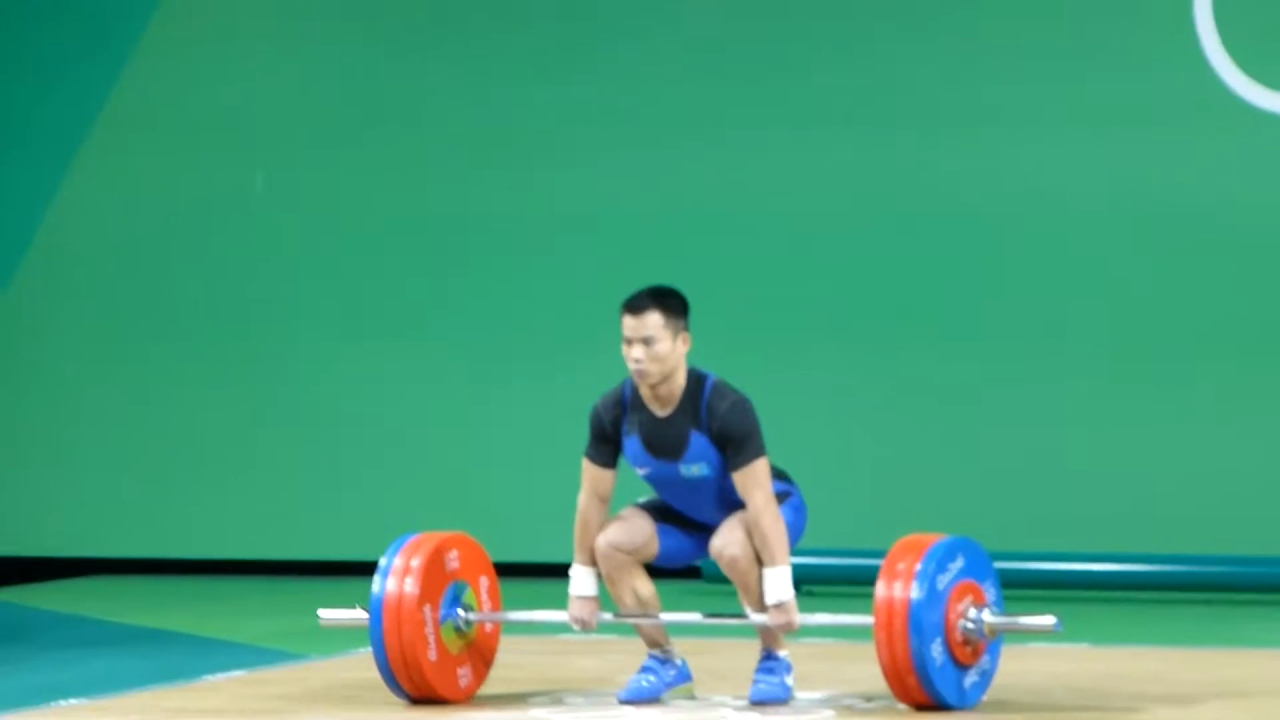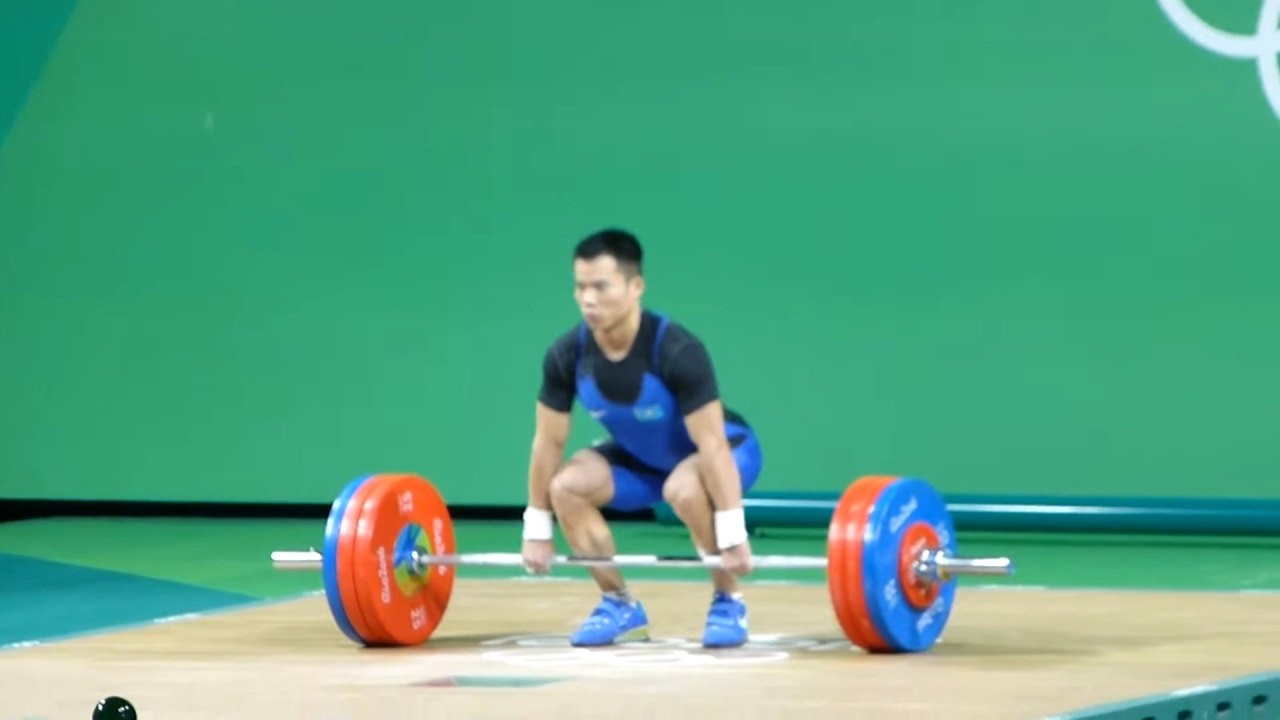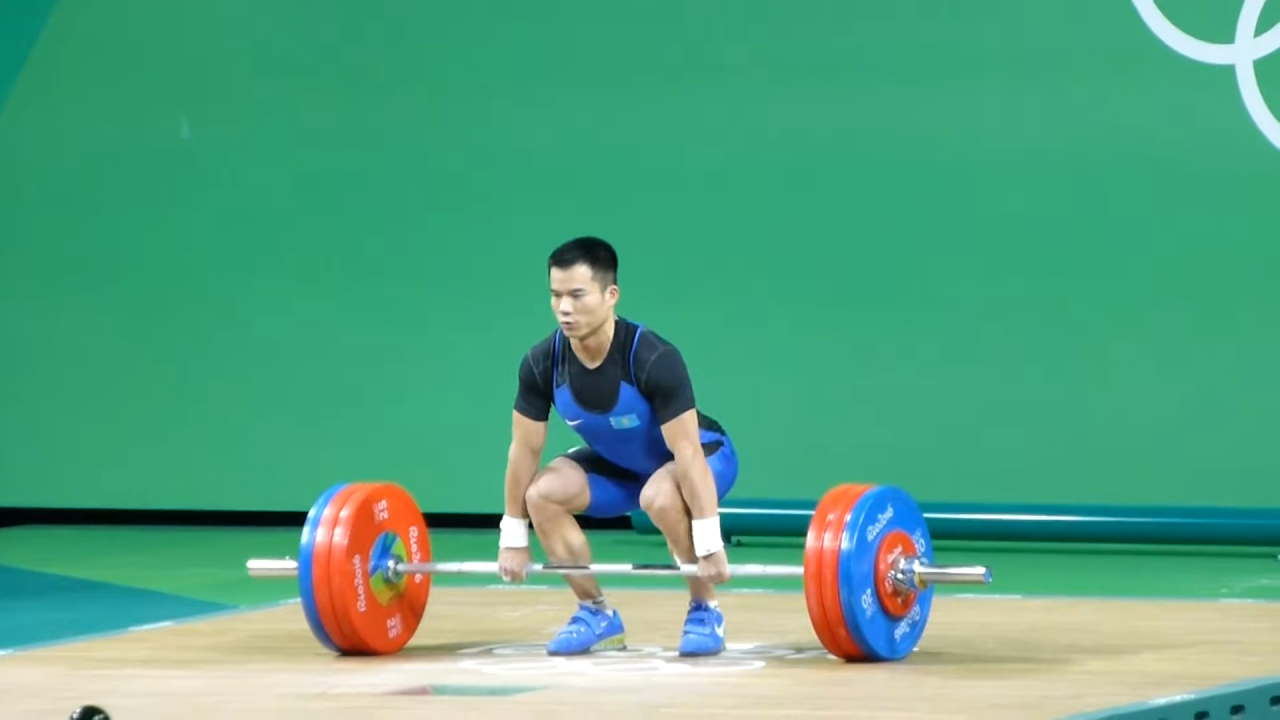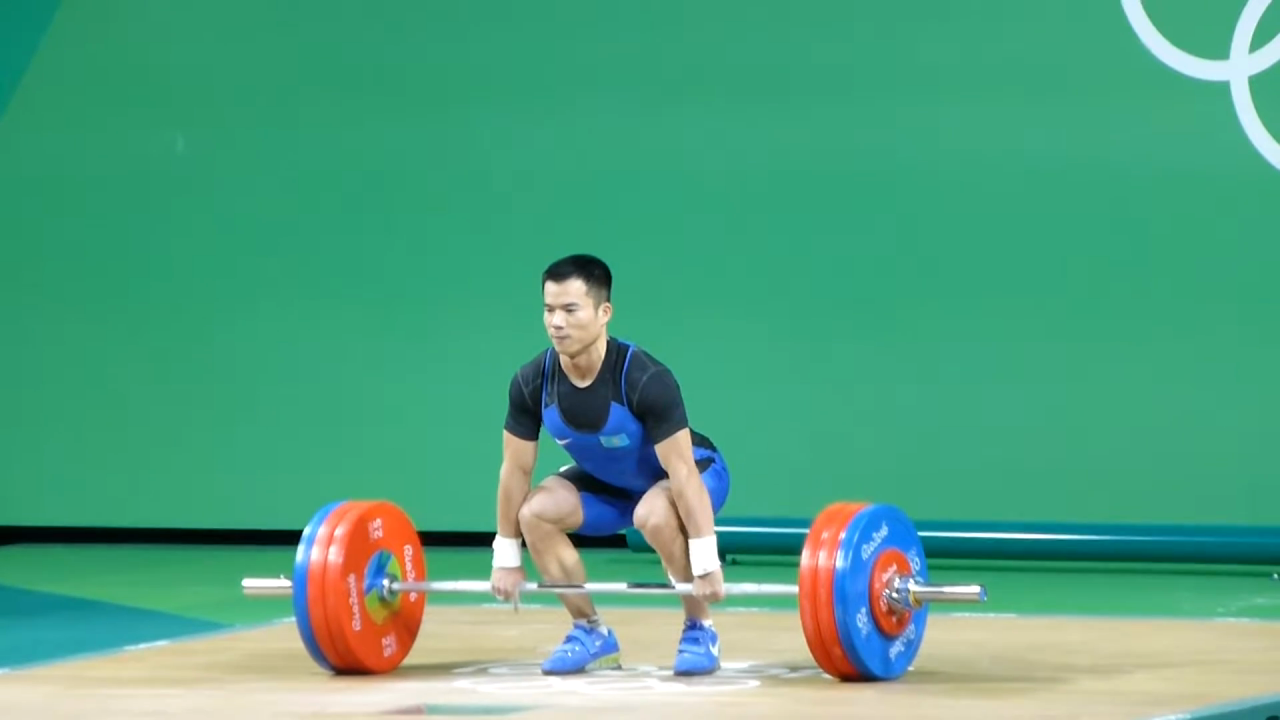
dt=0.5s
person 1, frame 1
left shoulder: (723, 406)
right shoulder: (613, 410)
left elbow: (759, 502)
right elbow: (593, 498)
left wrist: (780, 592)
right wrist: (582, 587)
left hip: (767, 505)
right hip: (687, 513)
left knee: (732, 547)
right knee: (611, 542)
left ankle: (775, 659)
right ankle: (665, 660)
person 1, frame 2
left shoulder: (677, 350)
right shoulder: (566, 354)
left elbow: (711, 445)
right elbow: (548, 441)
left wrist: (733, 535)
right wrist: (537, 530)
left hip: (726, 447)
right hip: (642, 455)
left knee: (684, 488)
right knee: (565, 485)
left ankle: (728, 602)
right ankle: (620, 604)
person 1, frame 3
left shoulder: (653, 357)
right shoulder: (542, 362)
left elbow: (687, 452)
right elbow: (524, 449)
left wrist: (710, 543)
right wrist: (514, 538)
left hip: (702, 452)
right hip: (619, 460)
left knee: (660, 496)
right knee: (542, 493)
left ankle: (705, 611)
right ankle: (597, 612)
person 1, frame 4
left shoulder: (645, 378)
right shoulder: (531, 381)
left elbow: (682, 472)
right elbow: (515, 470)
left wrist: (706, 563)
right wrist: (507, 558)
left hip: (694, 470)
right hip: (610, 480)
left knee: (654, 514)
right knee: (535, 511)
left ankle: (699, 631)
right ankle: (592, 632)
